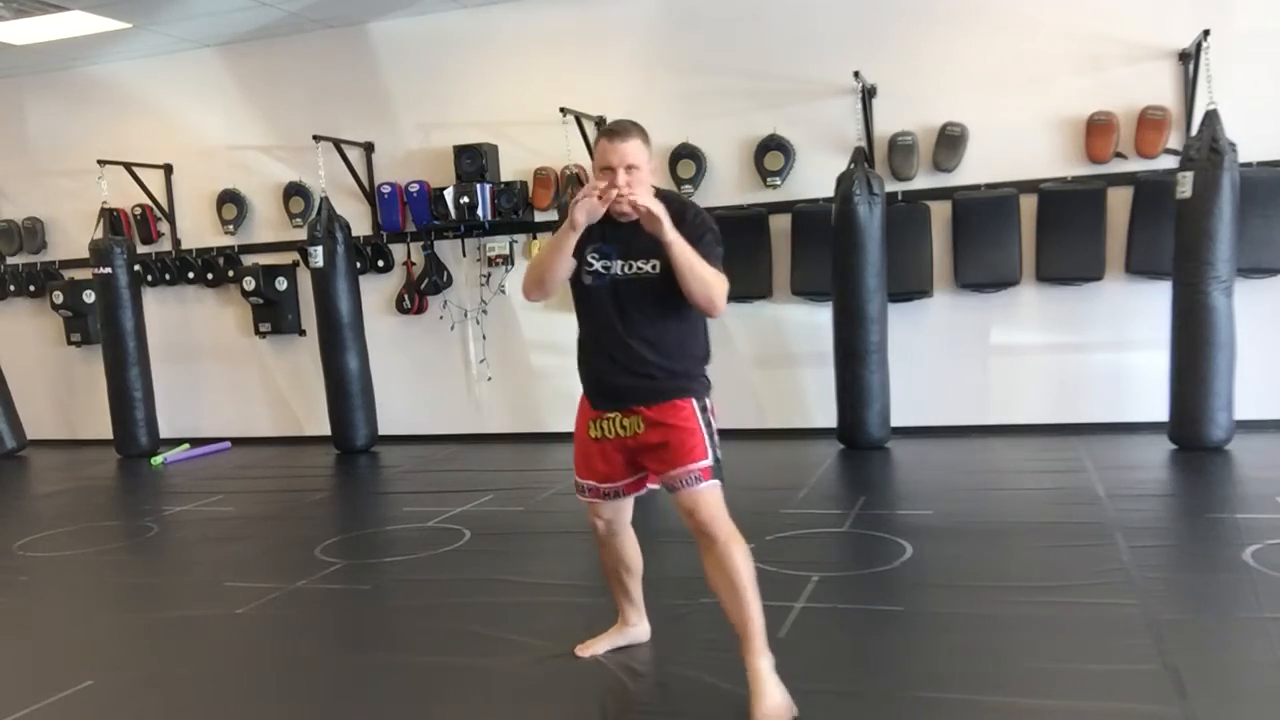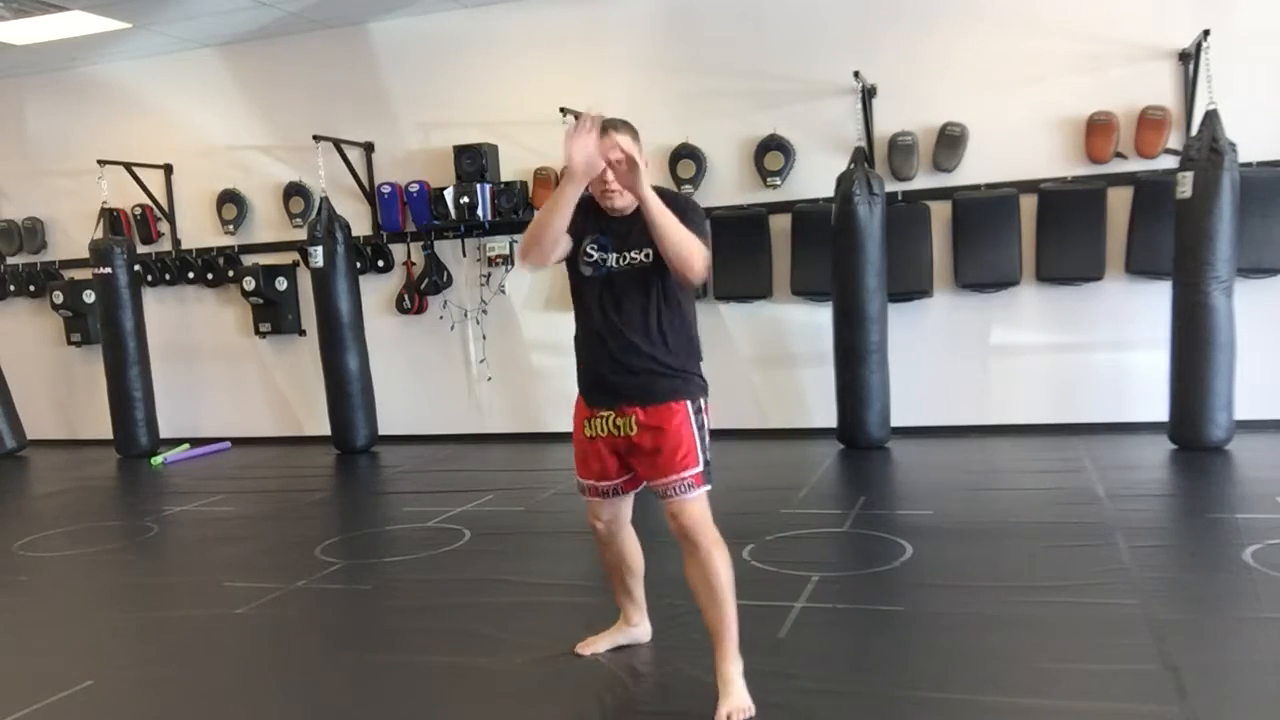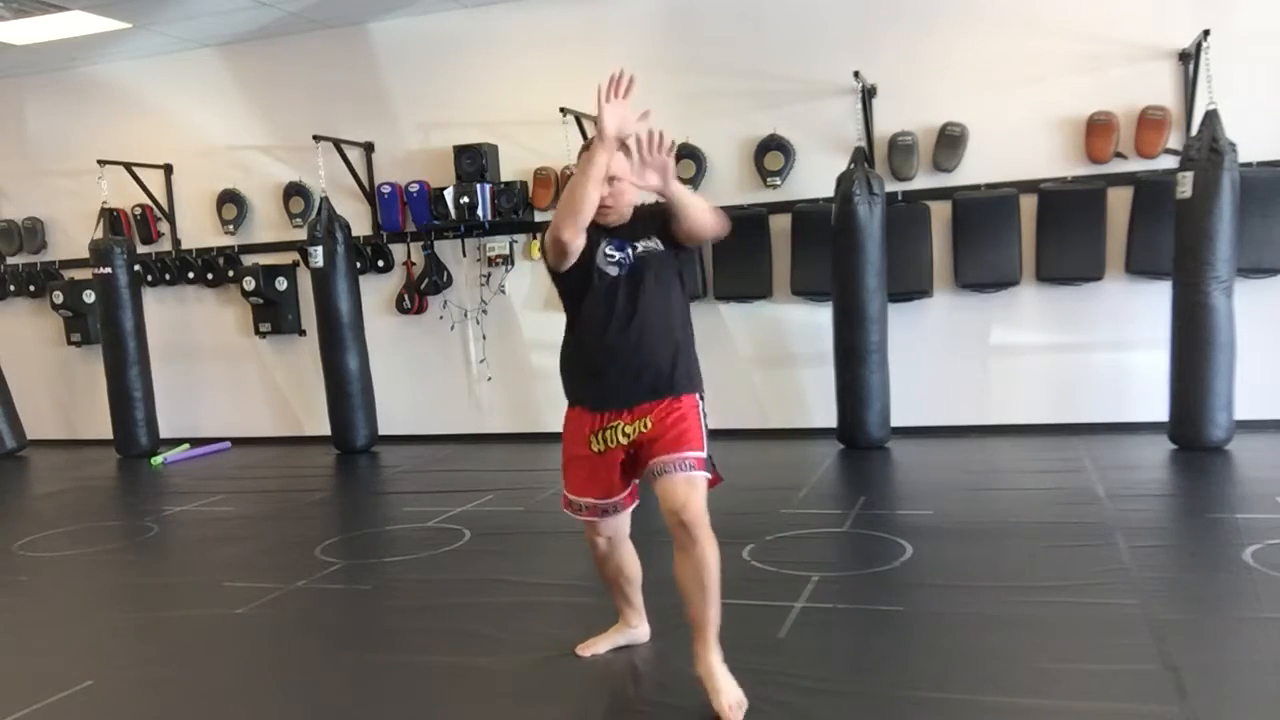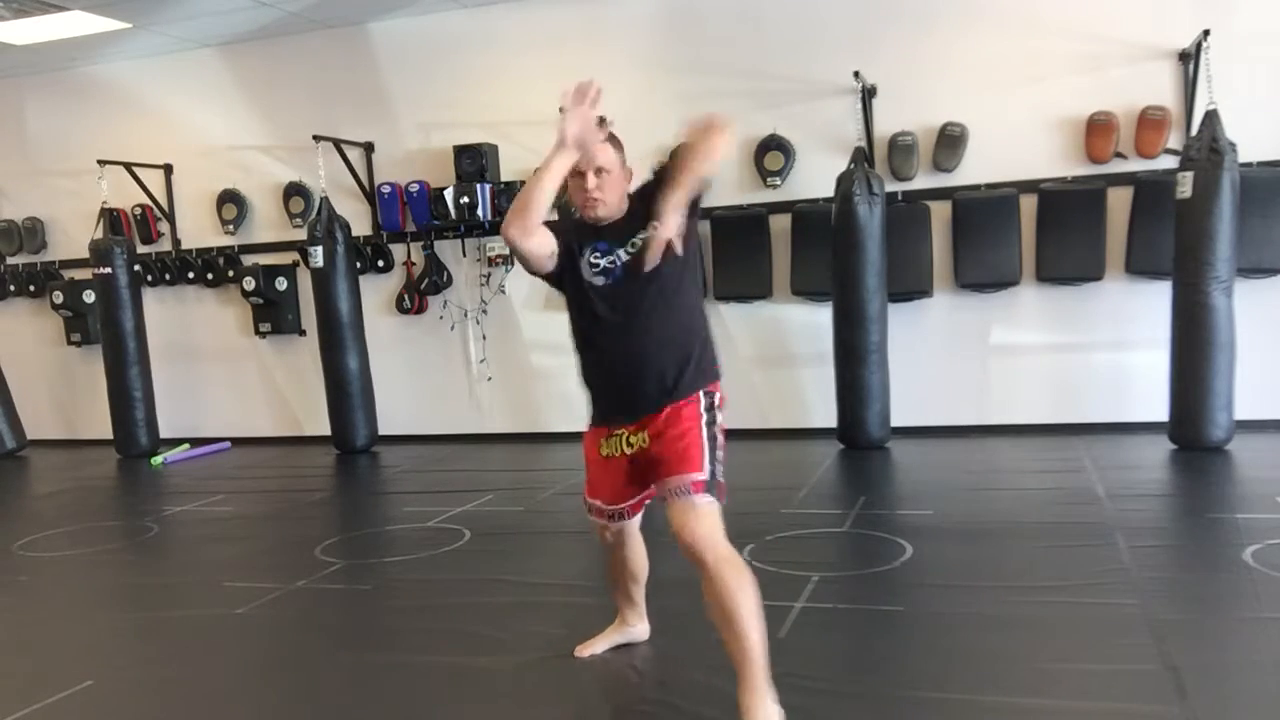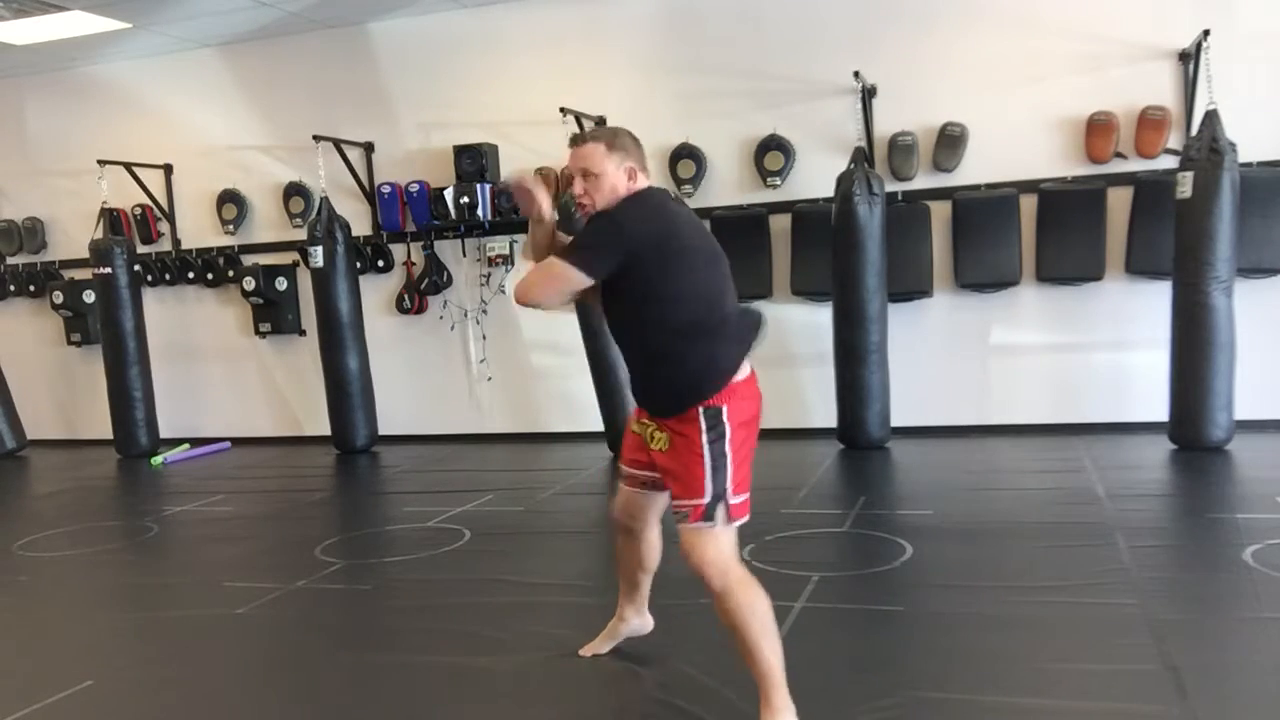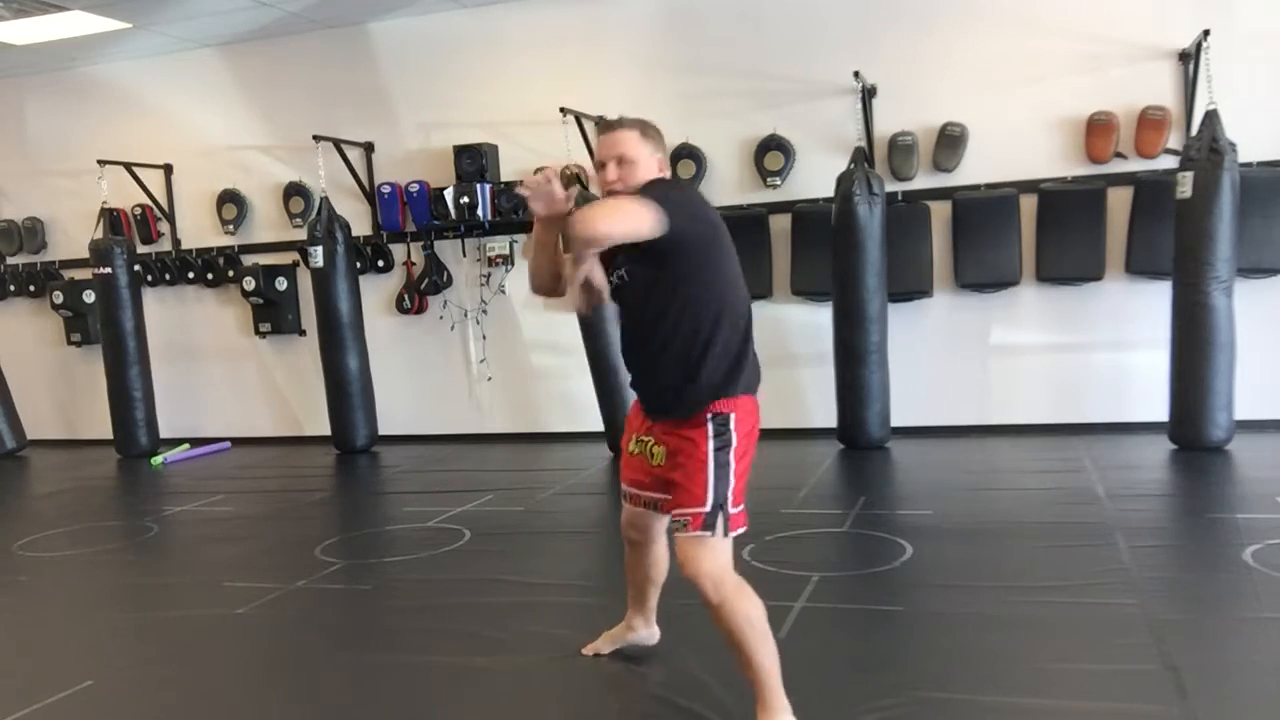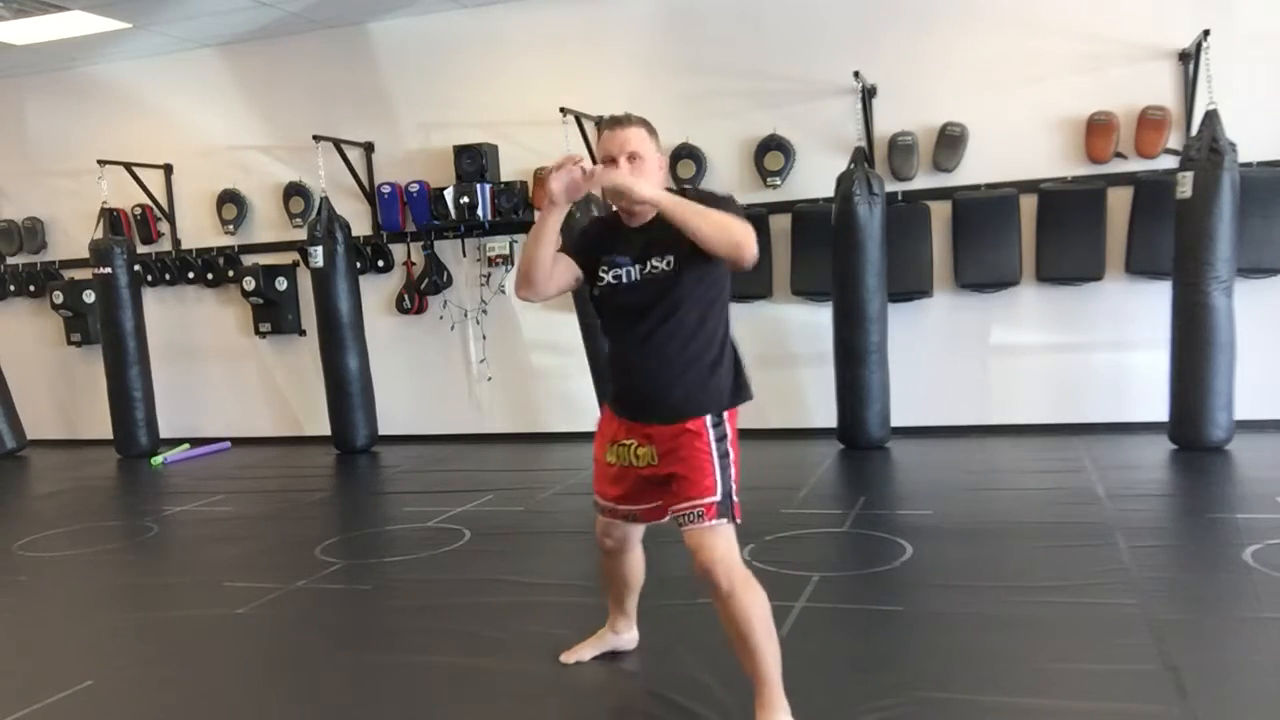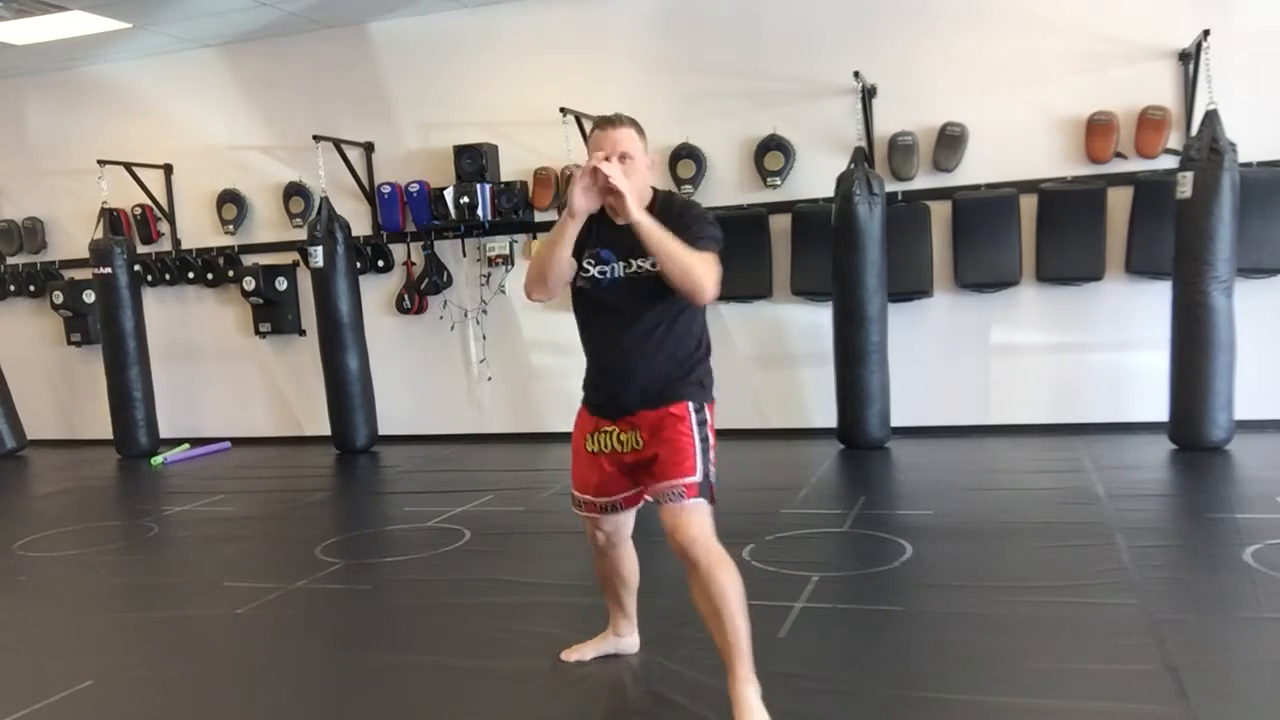
dt=0.2s
person 1, frame 1
left shoulder: (688, 218)
right shoulder: (586, 225)
left elbow: (713, 302)
right elbow: (536, 289)
left wrist: (666, 231)
right wrist: (574, 226)
left hip: (674, 396)
right hip: (603, 401)
left knee: (708, 518)
right knee: (605, 519)
left ankle: (761, 665)
right ankle: (632, 621)
person 1, frame 2
left shoulder: (673, 208)
right shoulder: (578, 217)
left elbow: (694, 268)
right elbow: (533, 254)
left wrist: (645, 195)
right wrist: (571, 180)
left hip: (668, 396)
right hip: (599, 400)
left knee: (692, 522)
right knee: (605, 519)
left ankle: (730, 668)
right ankle: (633, 620)
person 1, frame 3
left shoulder: (661, 219)
right shoulder: (571, 241)
left elbow: (711, 228)
right elbow: (565, 230)
left wrist: (666, 182)
right wrist: (602, 141)
left hip: (671, 399)
right hip: (596, 413)
left knee: (686, 514)
right knee: (603, 533)
left ankle: (710, 658)
right ankle: (632, 621)
person 1, frame 4
left shoulder: (657, 207)
right shoulder: (566, 240)
left elbow: (716, 135)
right elbow: (518, 232)
left wrist: (673, 202)
right wrist: (567, 147)
left hip: (682, 402)
right hip: (614, 418)
left knee: (702, 539)
right knee: (616, 528)
right ankle: (631, 620)
person 1, frame 5
left shoulder: (635, 218)
right shoulder: (625, 230)
left elbow: (532, 291)
right elbow: (550, 262)
left wrist: (565, 263)
right wrist: (541, 217)
left hip: (709, 403)
right hip: (664, 403)
left knee: (712, 559)
right knee: (630, 513)
right ankle: (632, 614)
person 1, frame 6
left shoulder: (676, 200)
right shoulder: (616, 243)
left elbow: (603, 226)
right elbow: (546, 283)
left wrist: (581, 253)
right wrist: (550, 216)
left hip: (713, 414)
right hip: (660, 409)
left knee: (706, 568)
right knee: (638, 525)
right ankle: (640, 623)
person 1, frame 7
left shoulder: (695, 208)
right shoulder: (598, 235)
left elbow: (745, 248)
right elbow: (531, 288)
left wrist: (654, 197)
right wrist: (554, 209)
left hip: (697, 419)
right hip: (627, 416)
left knee: (716, 561)
right knee: (613, 534)
right ankle: (620, 626)
person 1, frame 8
left shoulder: (683, 214)
right shoulder: (585, 229)
left elbow: (702, 288)
right elbow: (538, 288)
left wrist: (636, 211)
right wrist: (575, 211)
left hip: (674, 405)
right hip: (603, 410)
left knee: (692, 537)
right knee: (603, 530)
right ankle: (621, 630)
